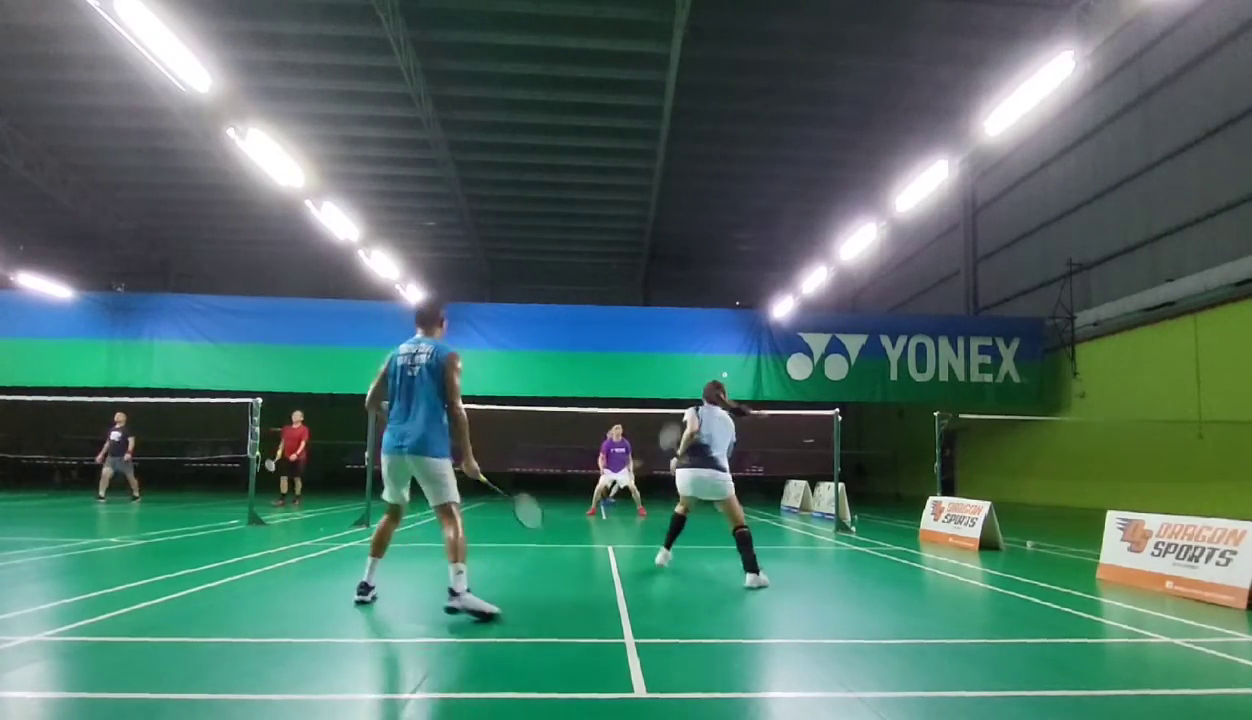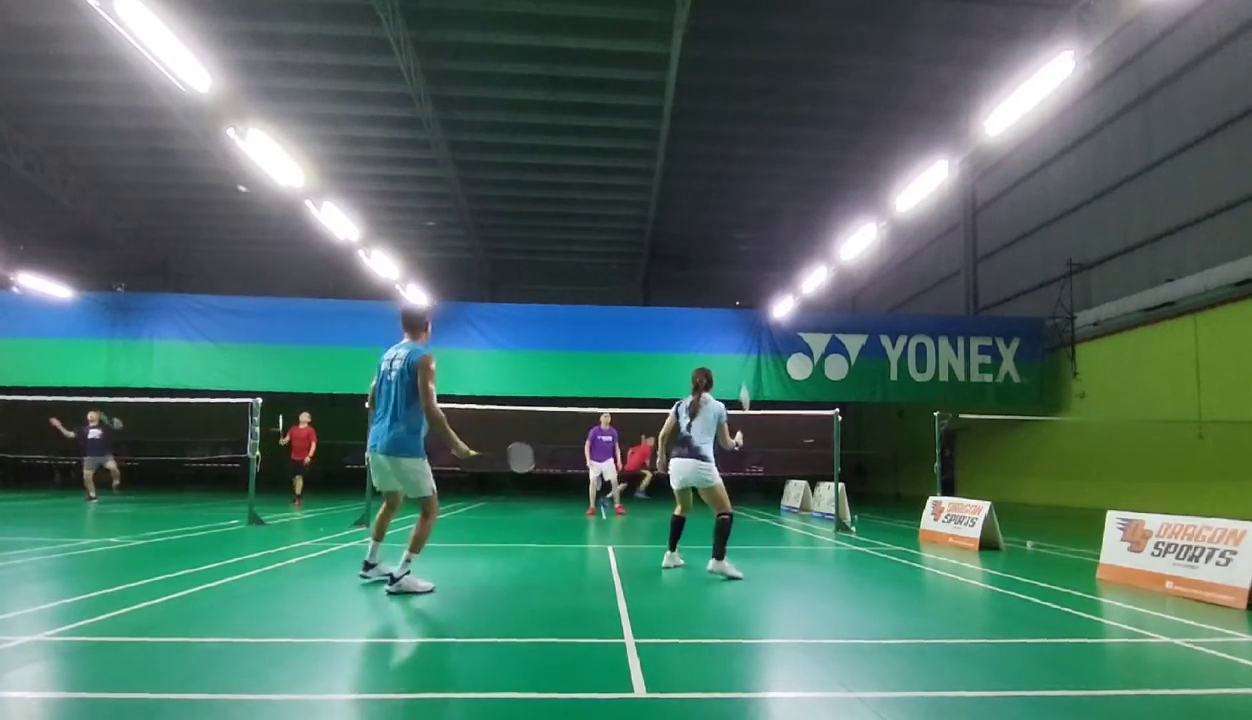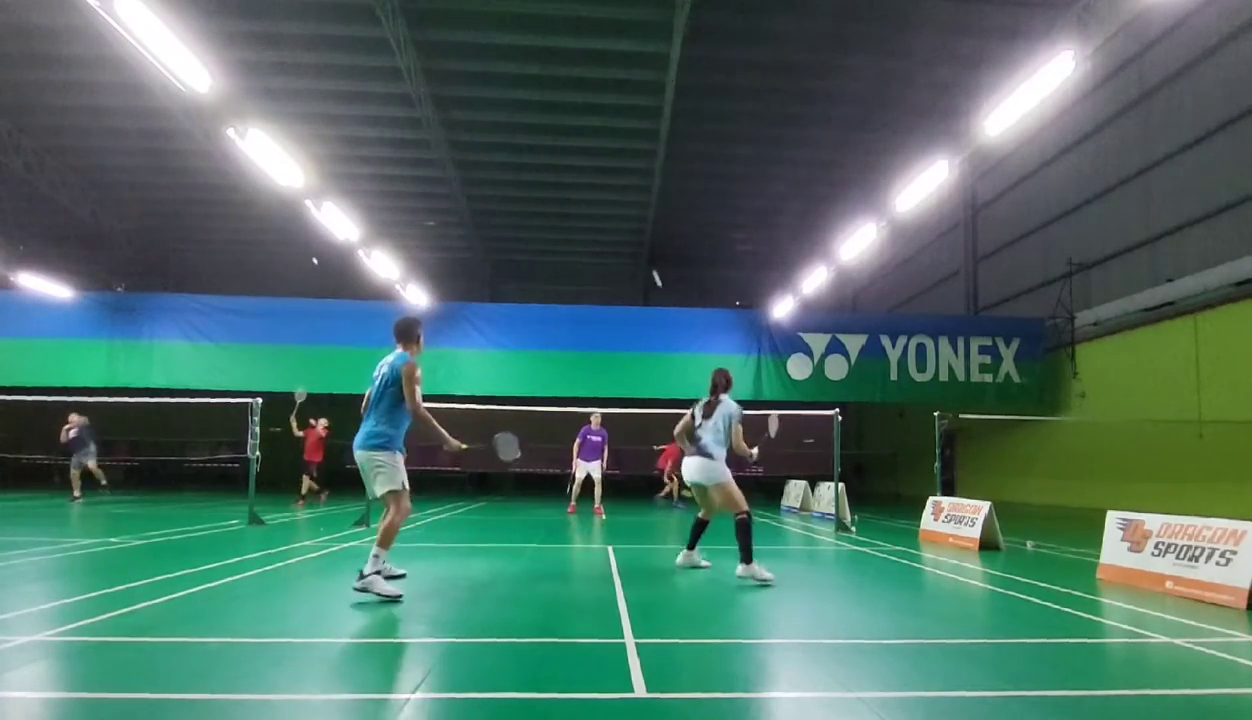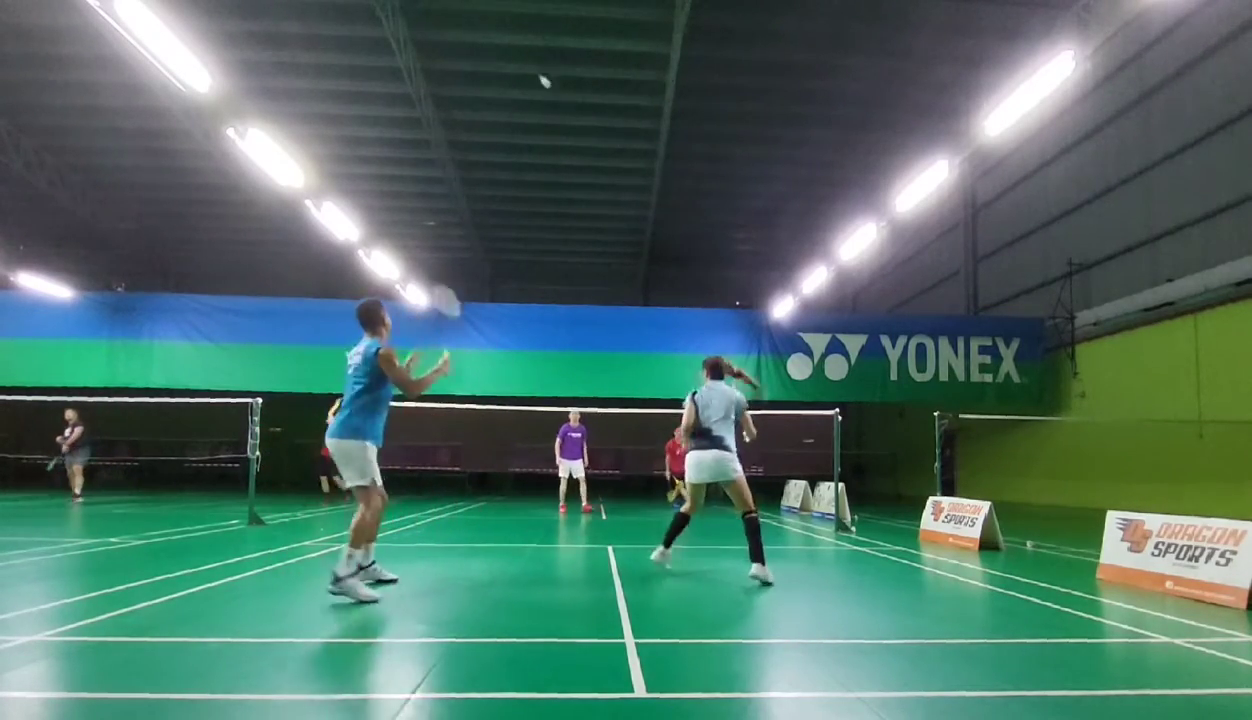
dt=0.4s
person 1, frame 1
left shoulder: (396, 354)
right shoulder: (447, 356)
left elbow: (372, 402)
right elbow: (455, 408)
right wrist: (468, 456)
left hip: (394, 445)
right hip: (429, 448)
left knee: (392, 513)
right knee: (452, 519)
left ankle: (367, 584)
right ankle: (458, 591)
person 1, frame 2
left shoulder: (388, 356)
right shoulder: (423, 358)
left elbow: (371, 400)
right elbow: (430, 407)
right wrist: (455, 442)
left hip: (378, 444)
right hip: (405, 448)
left knee: (392, 502)
right knee: (429, 510)
left ankle: (371, 562)
right ankle: (401, 575)
person 1, frame 3
left shoulder: (384, 364)
right shoulder: (409, 366)
right elbow: (415, 408)
right wrist: (445, 438)
left hip: (366, 444)
right hip: (381, 446)
left knee: (397, 505)
right knee: (400, 508)
left ankle: (378, 564)
right ankle: (368, 575)
person 1, frame 4
left shoulder: (358, 351)
right shoulder: (379, 350)
right elbow: (410, 388)
left wrist: (403, 369)
right wrist: (441, 368)
left hip: (345, 435)
right hip: (352, 436)
left knee: (376, 501)
right knee: (371, 504)
left ankle: (365, 565)
right ankle: (345, 574)
person 2, frame 1
left shoulder: (696, 411)
right shoulder: (729, 422)
left elbow: (692, 431)
left wrist: (679, 455)
left hip: (689, 471)
right hip: (717, 475)
left knee: (683, 507)
right knee: (739, 524)
left ankle: (665, 553)
right ankle: (753, 573)
person 2, frame 2
left shoulder: (681, 405)
right shoulder: (718, 407)
left elbow: (664, 435)
right elbow: (726, 444)
left wrist: (661, 457)
right wrist: (737, 442)
left hip: (677, 462)
right hip: (701, 464)
left knee: (683, 508)
right knee: (725, 512)
left ankle: (671, 555)
right ankle: (718, 560)
person 2, frame 3
left shoulder: (700, 406)
right shoulder: (732, 407)
left elbow: (678, 433)
right elbow: (738, 446)
right wrist: (751, 453)
left hip: (690, 465)
right hip: (711, 465)
left knee: (707, 511)
right knee: (742, 512)
left ankle: (689, 554)
right ankle: (747, 564)
person 2, frame 4
left shoulder: (695, 395)
right shoulder: (737, 395)
left elbow: (686, 425)
right elbow: (751, 433)
left wrist: (685, 442)
right wrist: (747, 436)
left hip: (697, 457)
right hip: (724, 456)
left knee: (690, 506)
right knee: (749, 511)
left ankle: (664, 551)
right ankle: (758, 565)
